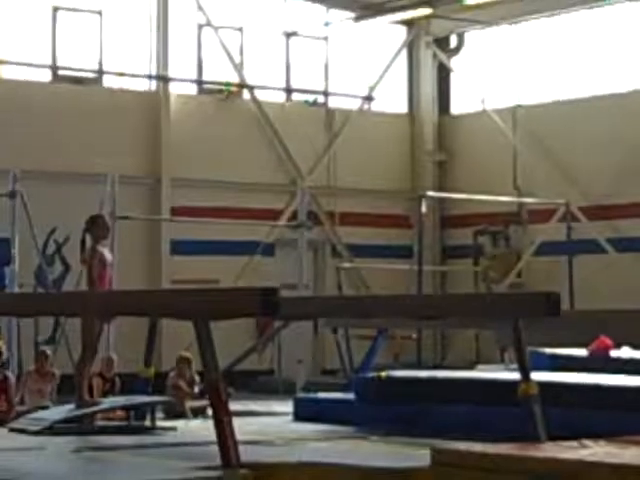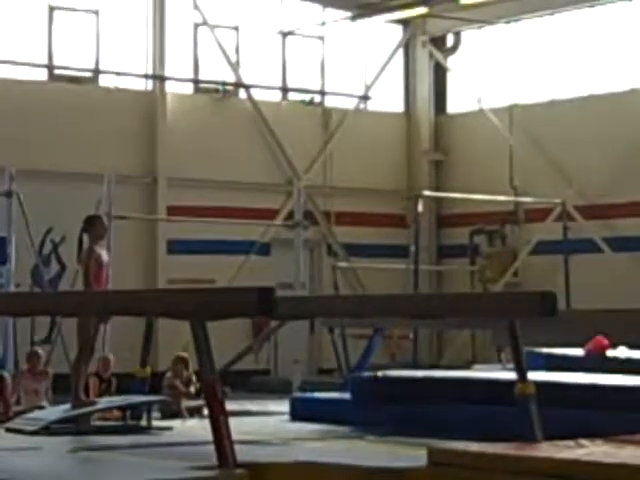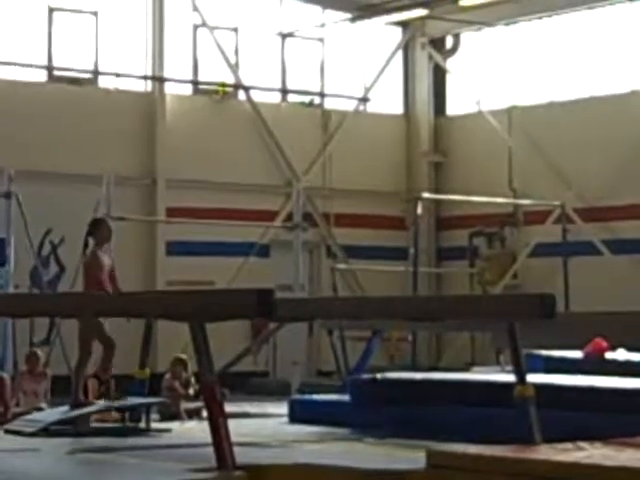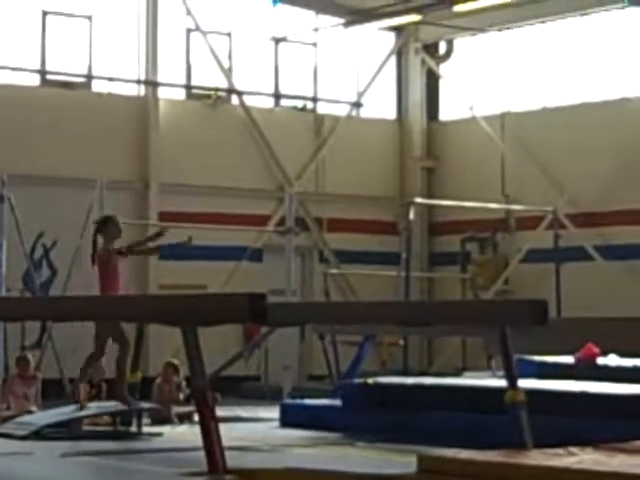
dt=0.4s
person 1, frame 1
left shoulder: (105, 251)
right shoulder: (94, 251)
right elbow: (93, 282)
left knee: (92, 351)
right knee: (88, 351)
left ankle: (84, 395)
right ankle: (81, 396)
person 1, frame 2
left shoulder: (102, 251)
right shoulder: (91, 252)
right elbow: (89, 282)
left knee: (88, 351)
right knee: (85, 350)
left ankle: (80, 394)
right ankle: (77, 395)
person 1, frame 3
left shoulder: (107, 256)
right shoulder: (93, 256)
left elbow: (114, 284)
right elbow: (102, 286)
left knee: (85, 353)
right knee: (109, 344)
left ankle: (77, 396)
person 1, frame 4
left shoulder: (114, 251)
right shoulder: (106, 251)
left elbow: (143, 251)
right elbow: (130, 250)
right wrist: (153, 238)
left knee: (99, 352)
right knee: (123, 344)
left ankle: (80, 389)
right ankle: (121, 390)
